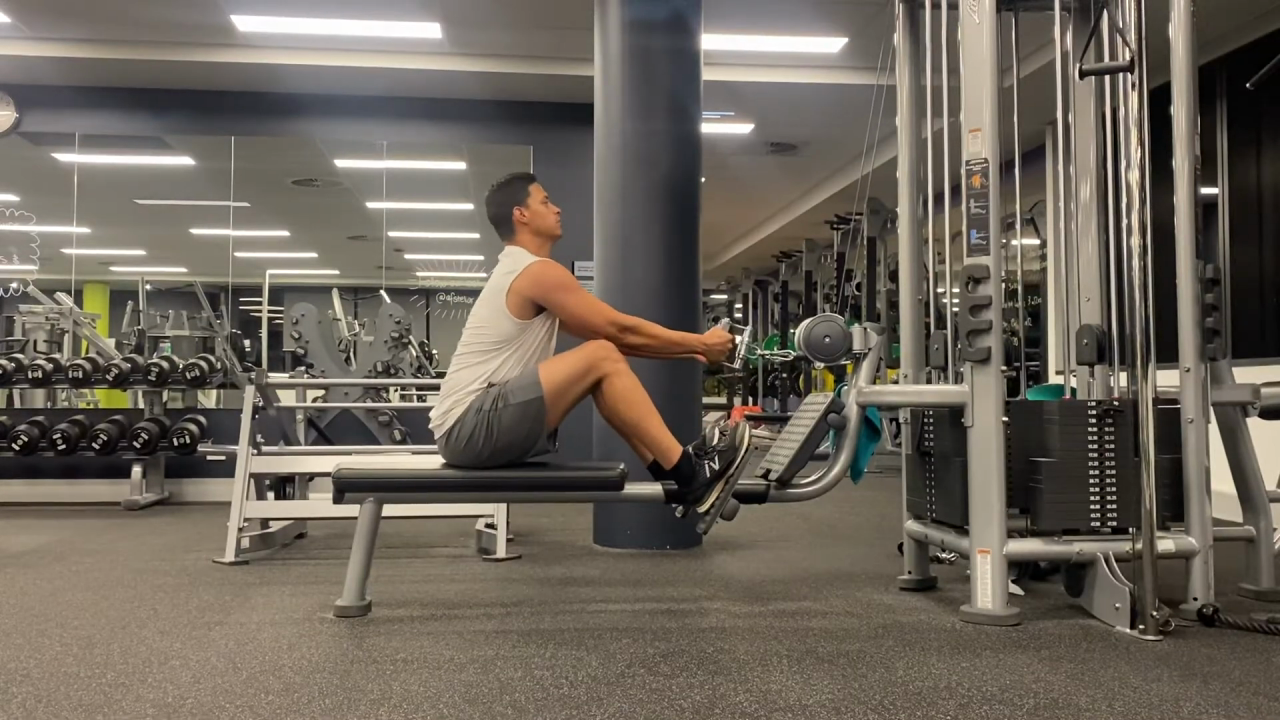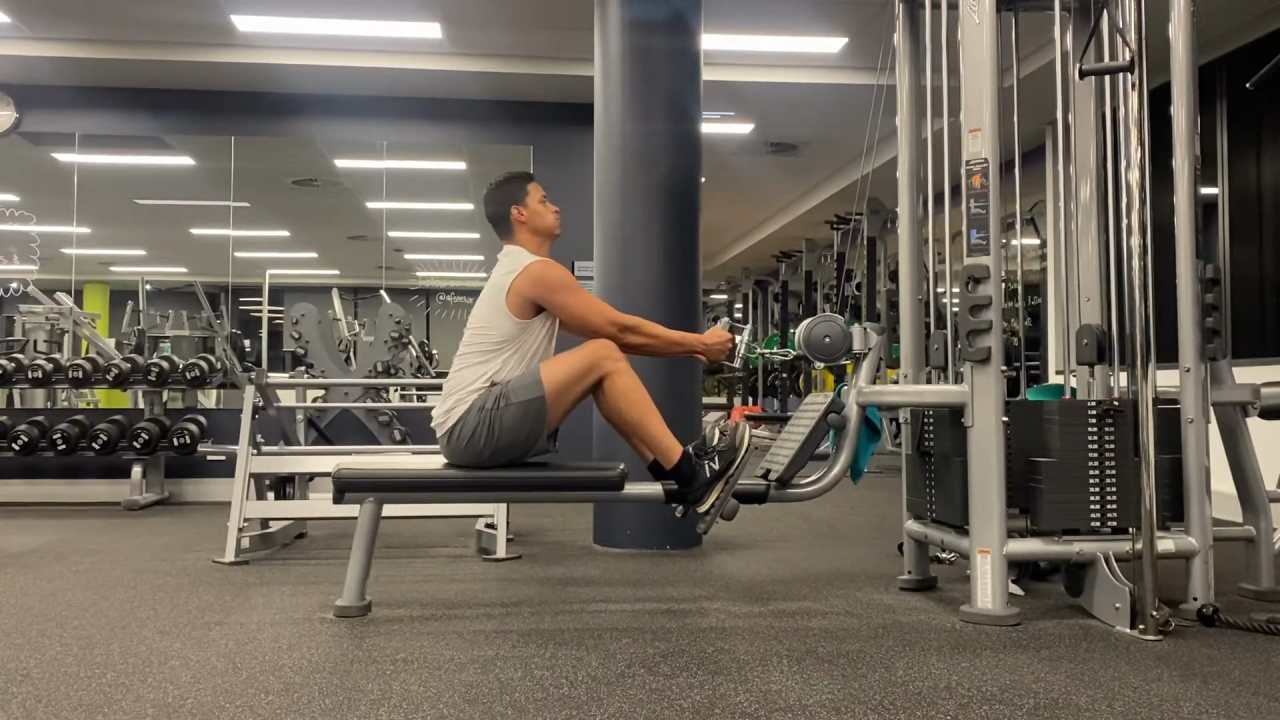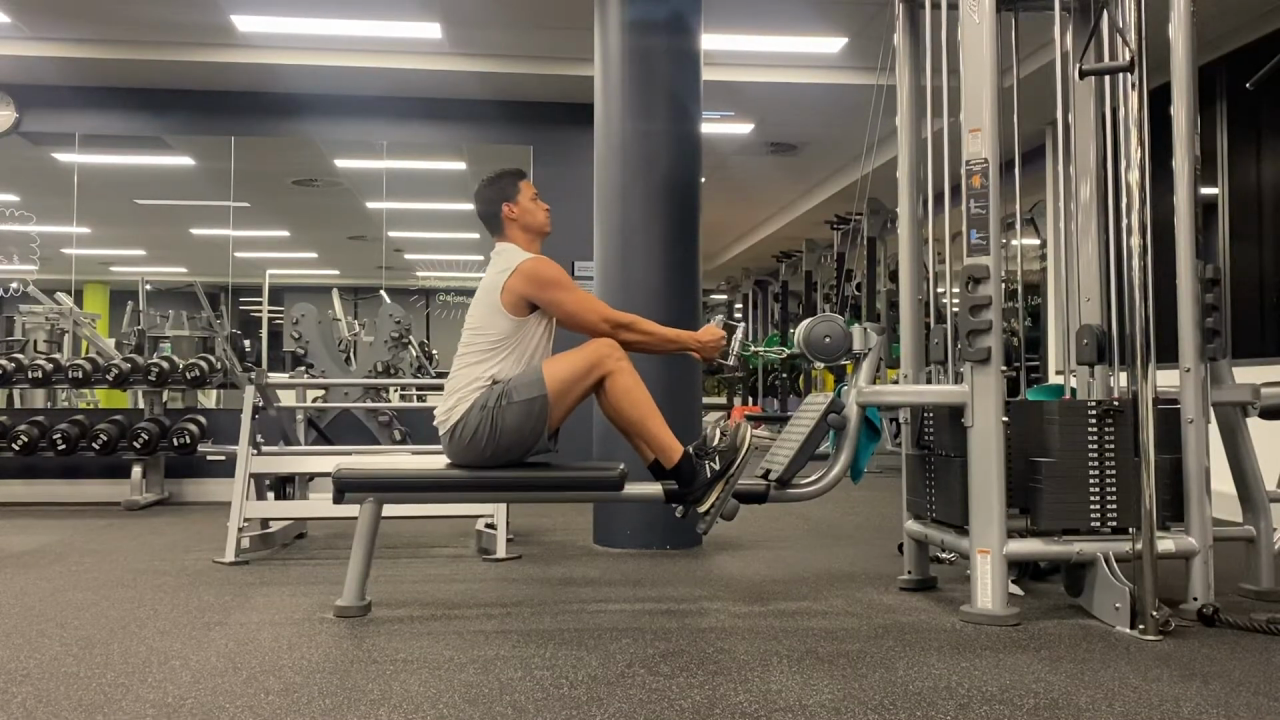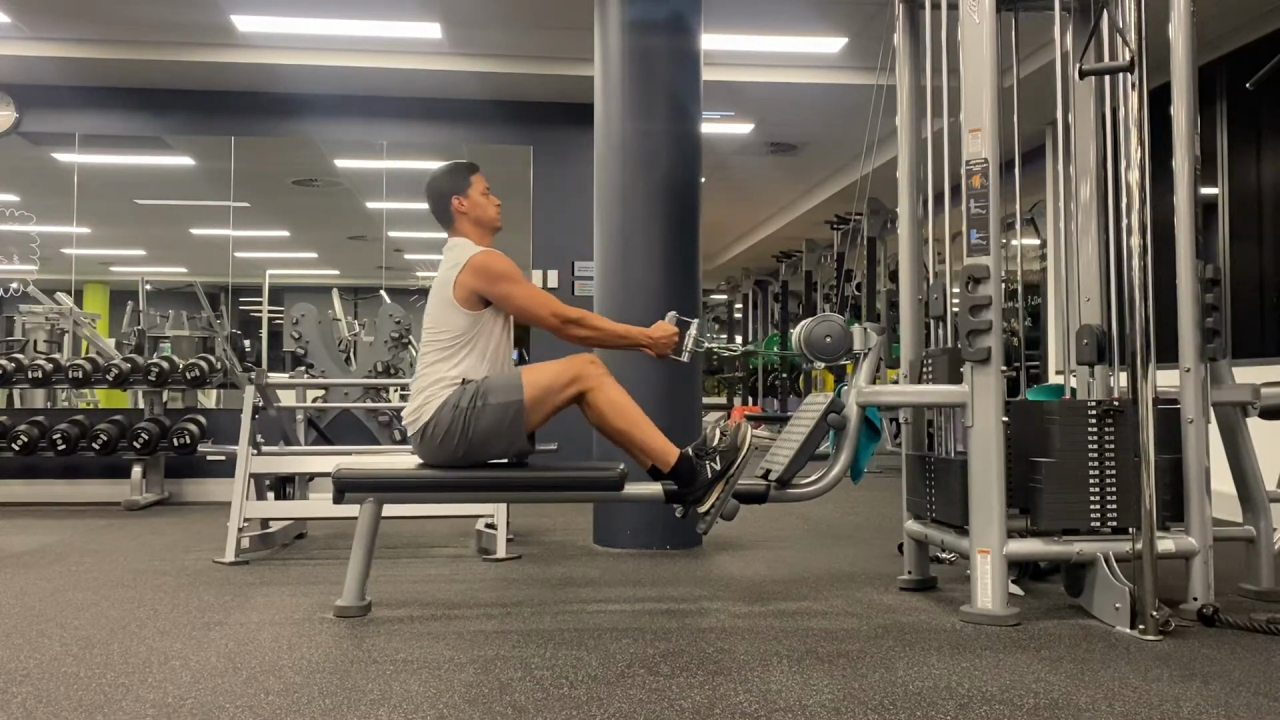
dt=0.4s
person 1, frame 1
left shoulder: (519, 271)
right shoulder: (537, 272)
left elbow: (609, 332)
right elbow: (619, 329)
left wrist: (688, 350)
right wrist: (700, 344)
left hip: (481, 424)
right hip: (469, 428)
left knee: (604, 352)
right knee: (603, 357)
left ankle: (675, 469)
right ankle: (689, 475)
person 1, frame 2
left shoulder: (518, 269)
right shoulder: (536, 271)
left elbow: (613, 332)
right elbow: (620, 329)
left wrist: (689, 347)
right wrist: (699, 343)
left hip: (482, 424)
right hip: (472, 428)
left knee: (604, 353)
right knee: (604, 356)
left ankle: (675, 469)
right ankle: (689, 475)
person 1, frame 3
left shoulder: (511, 267)
right shoulder: (530, 269)
left elbow: (605, 326)
right elbow: (613, 325)
left wrist: (682, 343)
right wrist: (693, 341)
left hip: (481, 423)
right hip: (474, 425)
left knee: (603, 357)
right knee: (606, 355)
left ankle: (677, 469)
right ankle: (690, 476)
person 1, frame 4
left shoulder: (462, 262)
right shoulder: (481, 262)
left elbow: (558, 322)
right elbow: (564, 321)
left wrist: (638, 338)
right wrist: (644, 337)
left hip: (454, 418)
right hip: (444, 422)
left knee: (587, 365)
right knee: (582, 373)
left ankle: (677, 468)
right ankle: (688, 475)
